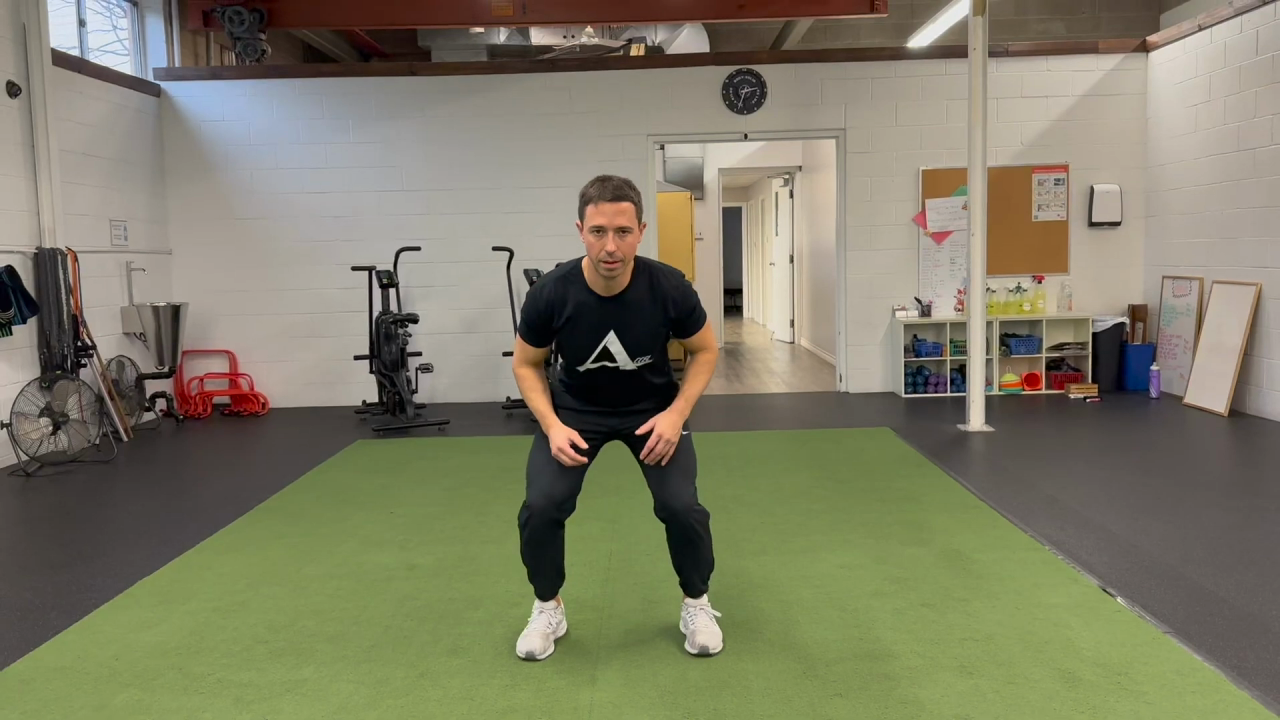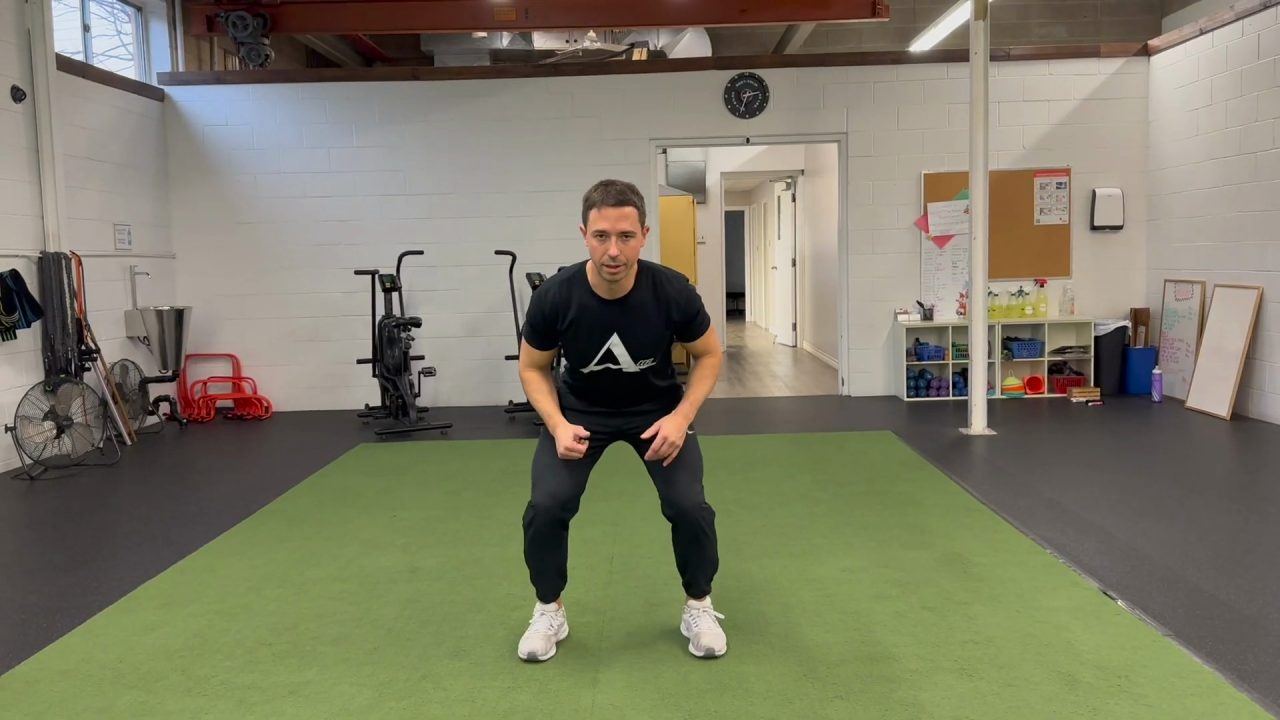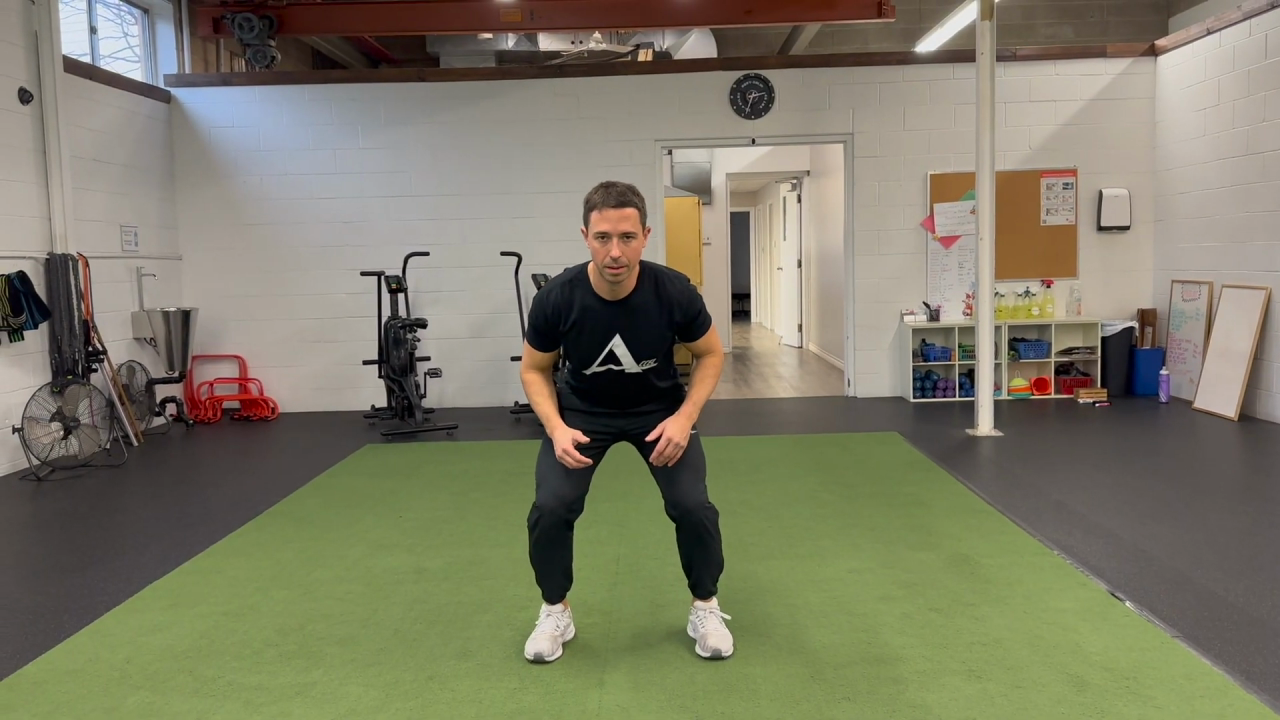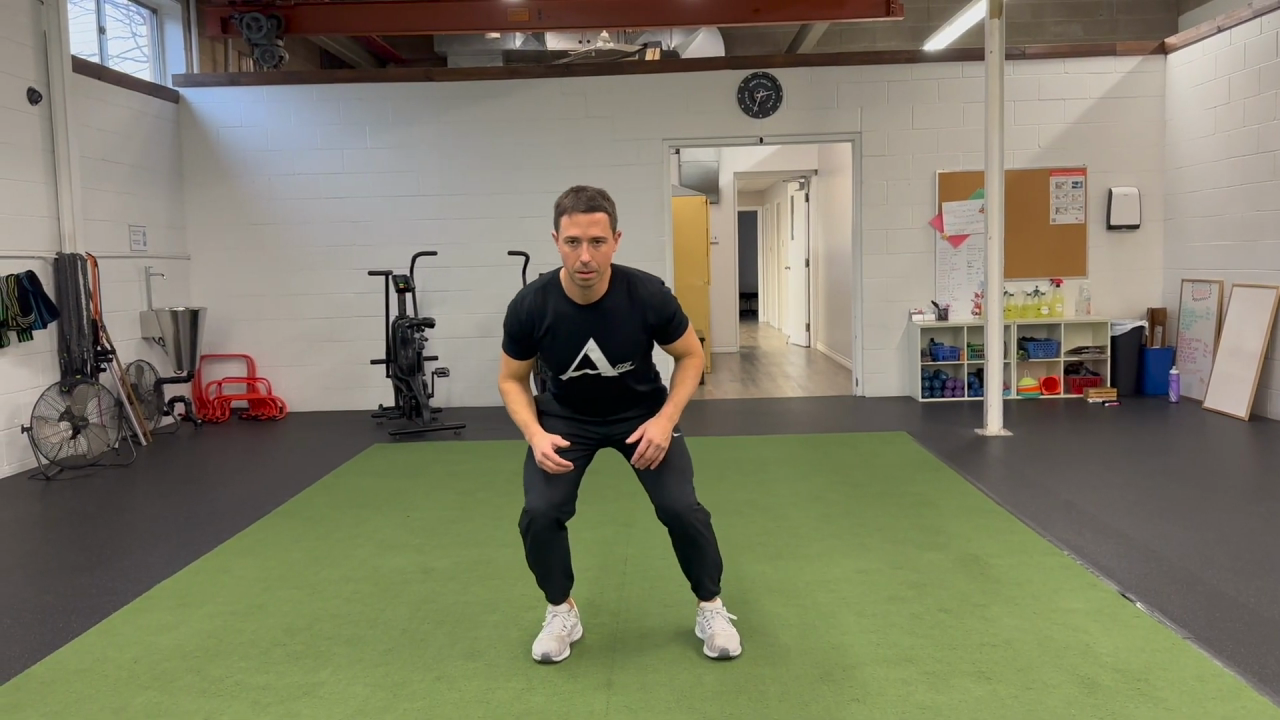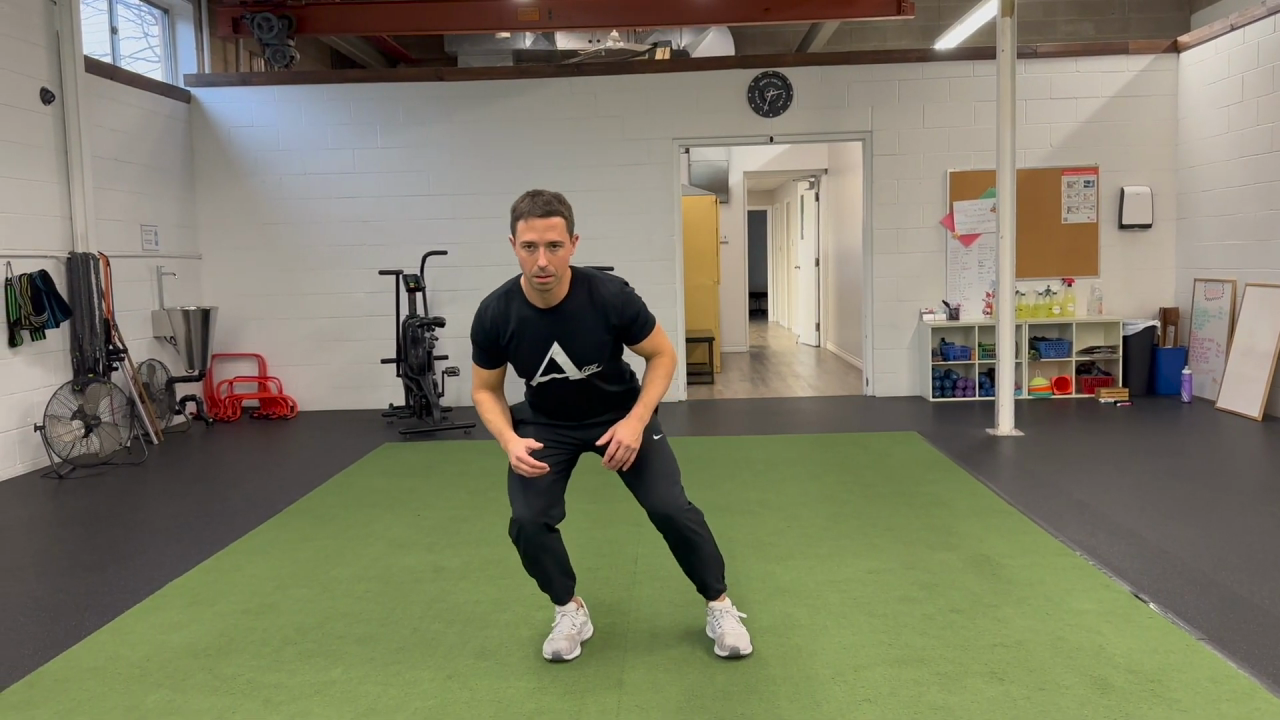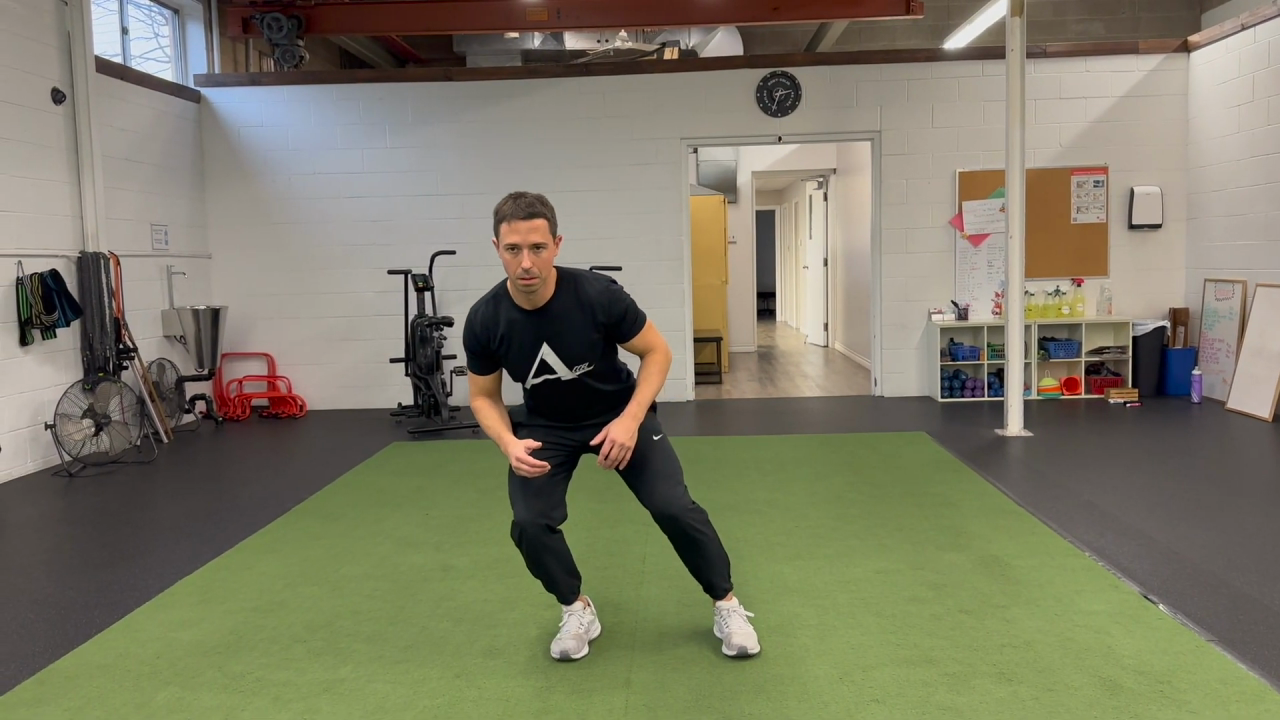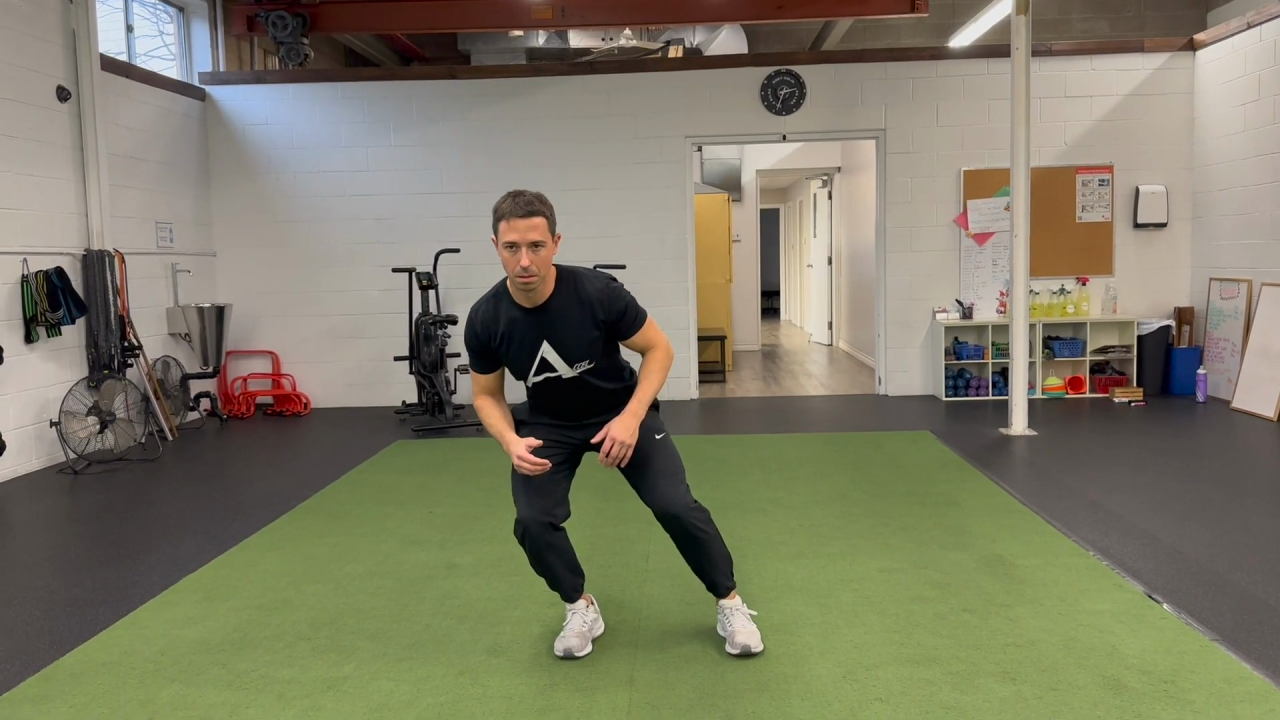
dt=0.7s
person 1, frame 1
left shoulder: (669, 288)
right shoulder: (550, 294)
left elbow: (705, 350)
right elbow: (526, 364)
left wrist: (676, 414)
right wrist: (552, 427)
left hip: (653, 407)
right hip: (574, 408)
left knee: (681, 506)
right knee: (541, 506)
left ankle: (696, 604)
right ankle: (547, 607)
person 1, frame 2
left shoulder: (673, 292)
right shoulder: (554, 297)
left elbow: (709, 355)
right elbow: (533, 368)
left wrist: (681, 416)
right wrist: (558, 425)
left hip: (657, 409)
right hip: (579, 409)
left knee: (689, 507)
right knee: (545, 507)
left ankle: (698, 606)
right ankle: (549, 610)
person 1, frame 3
left shoulder: (674, 292)
right shoulder: (556, 299)
left elbow: (710, 354)
right elbow: (534, 370)
left wrist: (684, 417)
right wrist: (556, 428)
left hip: (659, 408)
right hip: (582, 410)
left knee: (692, 506)
right knee: (550, 508)
left ankle: (705, 607)
right ankle: (555, 611)
person 1, frame 4
left shoulder: (647, 295)
right shoulder: (529, 307)
left elbow: (691, 356)
right elbow: (512, 379)
left wrist: (665, 420)
right wrist: (535, 434)
left hip: (641, 413)
right hip: (566, 416)
left knee: (680, 508)
right knee: (540, 513)
left ankle: (711, 607)
right ankle: (561, 611)
person 1, frame 5
left shoulder: (610, 296)
right shoulder: (494, 314)
left elbow: (662, 356)
right elbow: (486, 390)
left wrist: (636, 421)
right wrist: (510, 440)
left hip: (619, 415)
right hip: (546, 423)
left knee: (670, 508)
right knee: (529, 520)
left ankle: (719, 605)
right ankle: (570, 610)
person 1, frame 6
left shoulder: (597, 295)
right shoulder: (484, 321)
left elbow: (657, 352)
right elbow: (484, 396)
left wrist: (630, 420)
right wrist: (508, 443)
left hip: (618, 413)
right hip: (545, 425)
left knee: (673, 507)
right knee: (530, 523)
left ankle: (726, 604)
right ankle: (577, 609)
person 1, frame 7
left shoulder: (597, 293)
right shoulder: (485, 319)
left elbow: (658, 350)
right elbow: (486, 394)
left wrist: (631, 419)
right wrist: (510, 441)
left hip: (620, 412)
right hip: (547, 423)
left knee: (675, 506)
right knee: (533, 520)
left ankle: (730, 603)
right ankle: (581, 608)
